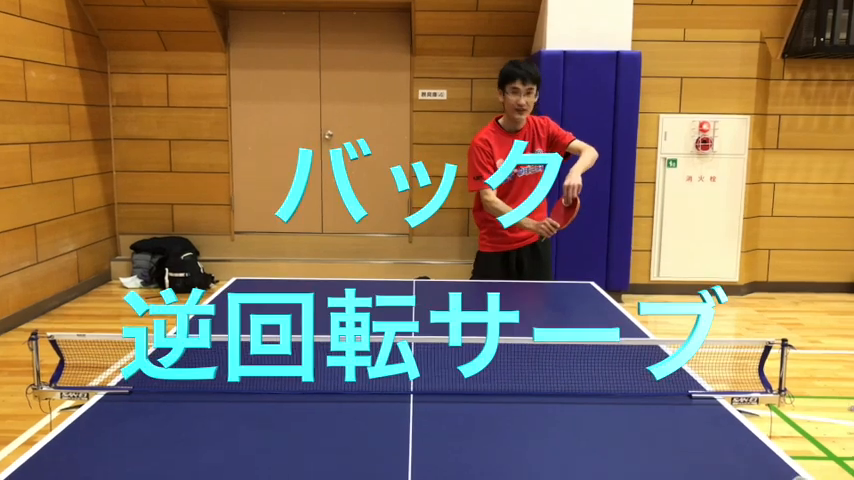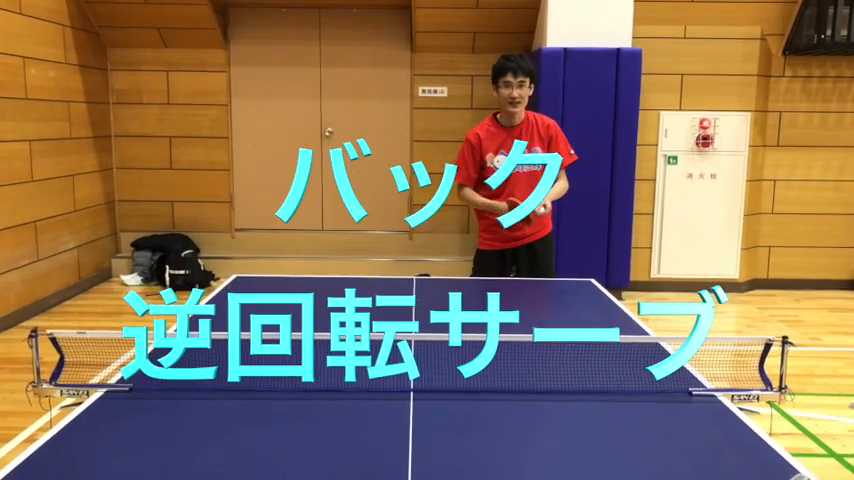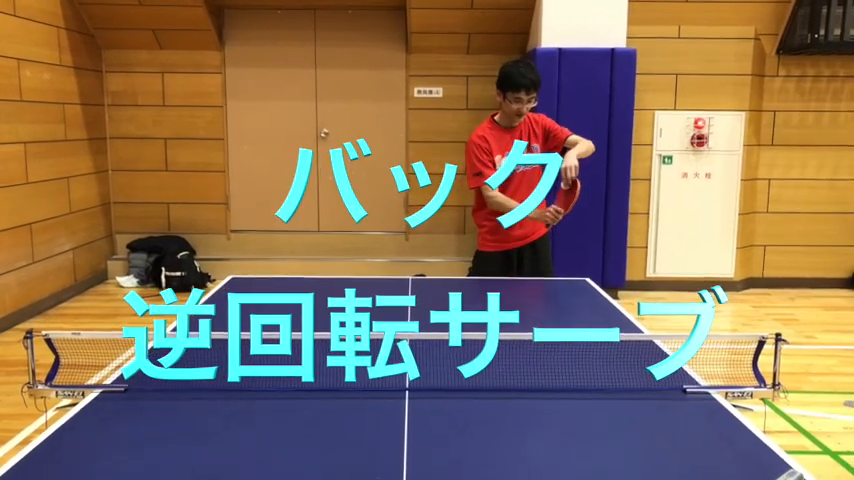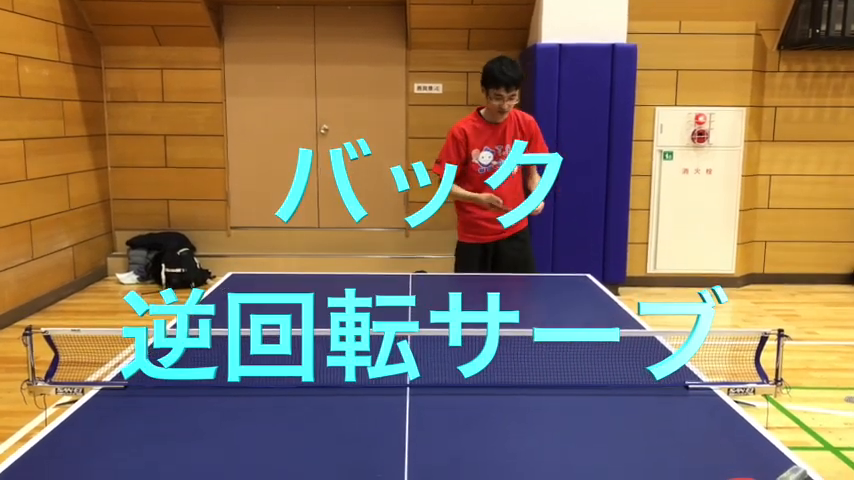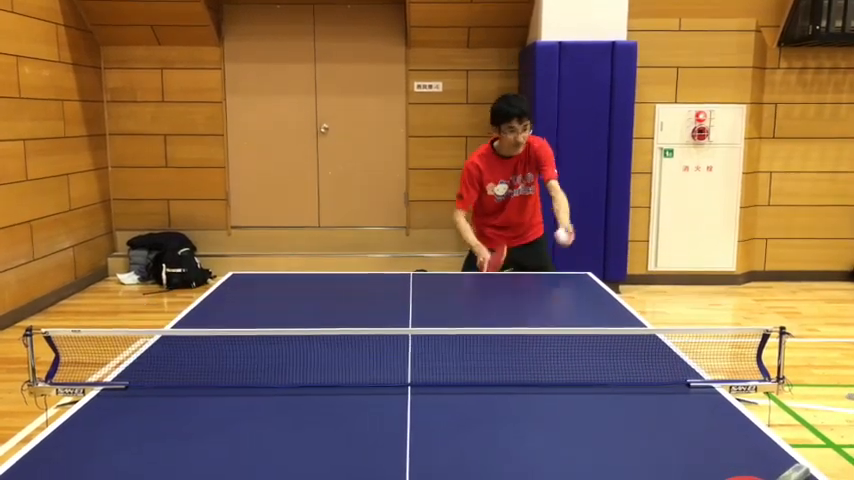
dt=1s
person 1, frame 1
left shoulder: (544, 128)
right shoulder: (483, 142)
left elbow: (590, 152)
right elbow: (489, 200)
left wrist: (575, 172)
right wrist: (532, 225)
left hip: (537, 241)
right hip: (496, 244)
person 1, frame 2
left shoulder: (547, 128)
right shoulder: (478, 137)
left elbow: (562, 180)
right elbow: (464, 190)
left wrist: (548, 198)
right wrist: (495, 207)
left hip: (537, 236)
right hip: (493, 239)
person 1, frame 3
left shoulder: (539, 125)
right shoulder: (480, 139)
left elbow: (588, 145)
right elbow: (491, 197)
left wrist: (572, 153)
right wrist: (536, 214)
left hip: (535, 237)
right hip: (495, 242)
person 1, frame 4
left shoulder: (527, 125)
right shoulder: (463, 131)
left elbow: (532, 172)
right wrist: (478, 198)
left hip: (515, 231)
right hip: (473, 234)
person 1, frame 5
left shoulder: (538, 148)
right shoulder: (477, 164)
left elbow: (555, 190)
right elbow: (459, 215)
left wrist: (564, 224)
right wrist: (478, 248)
left hip: (531, 240)
right hip: (490, 244)
